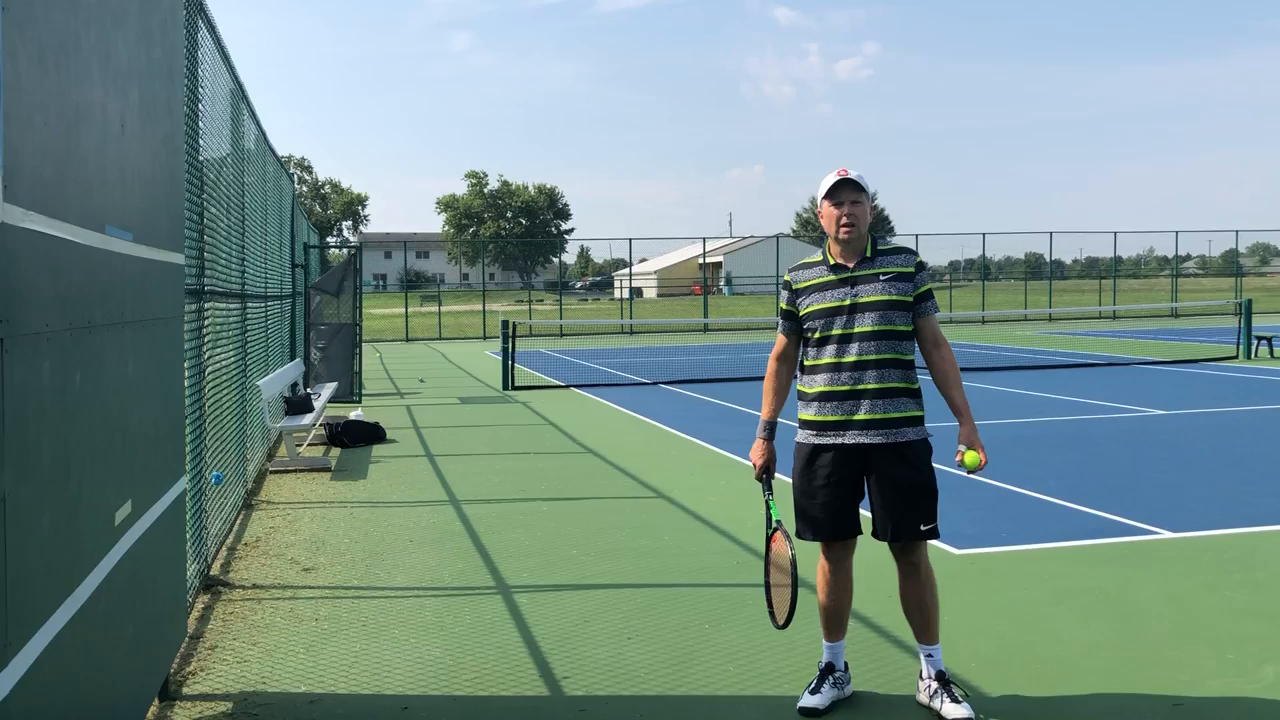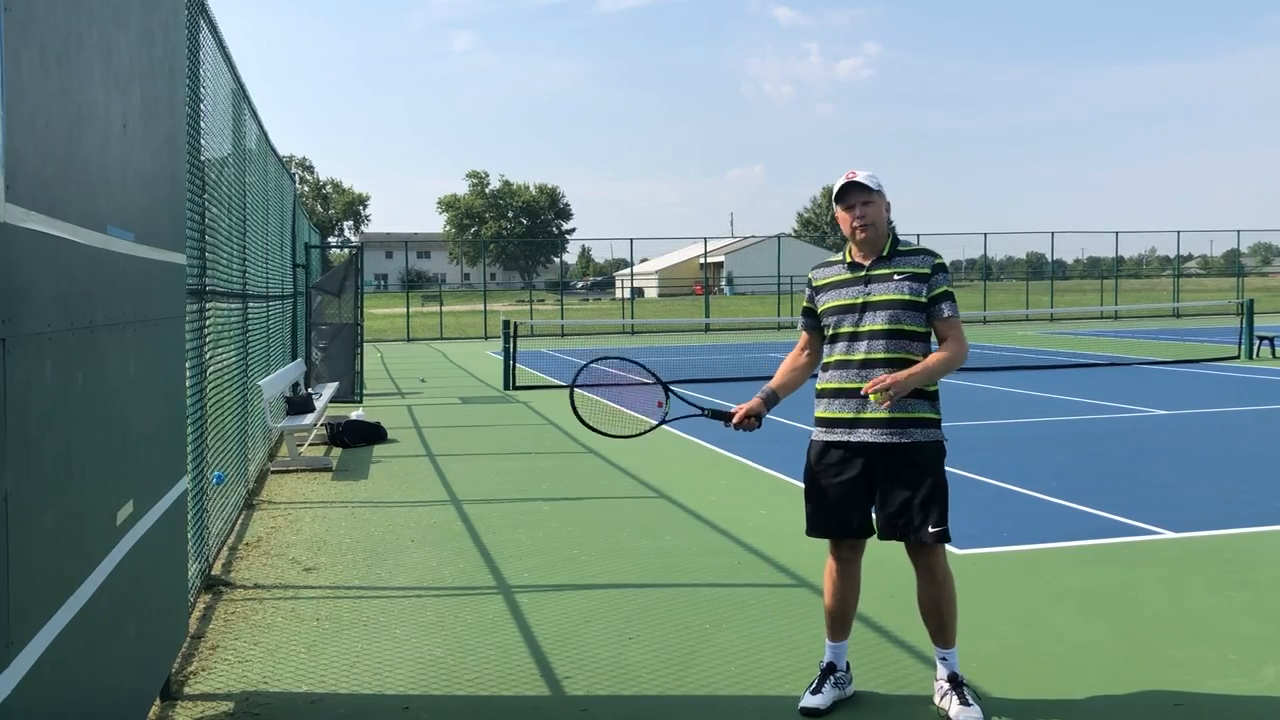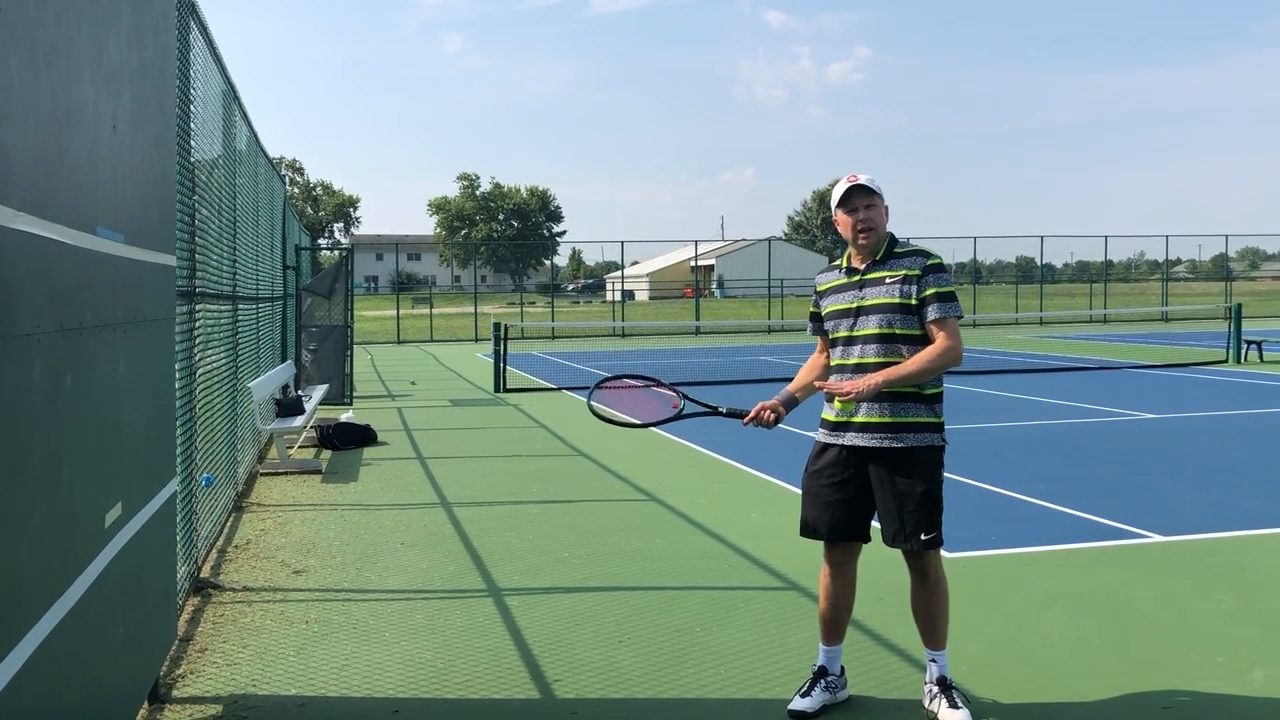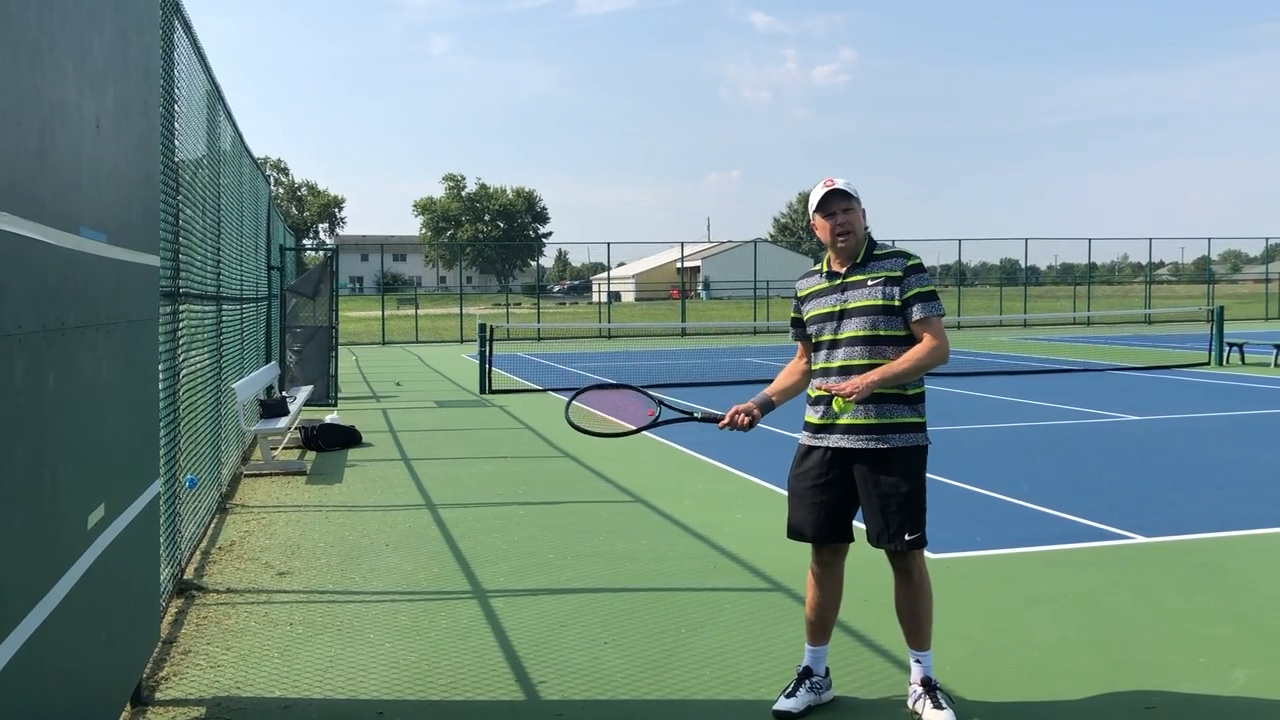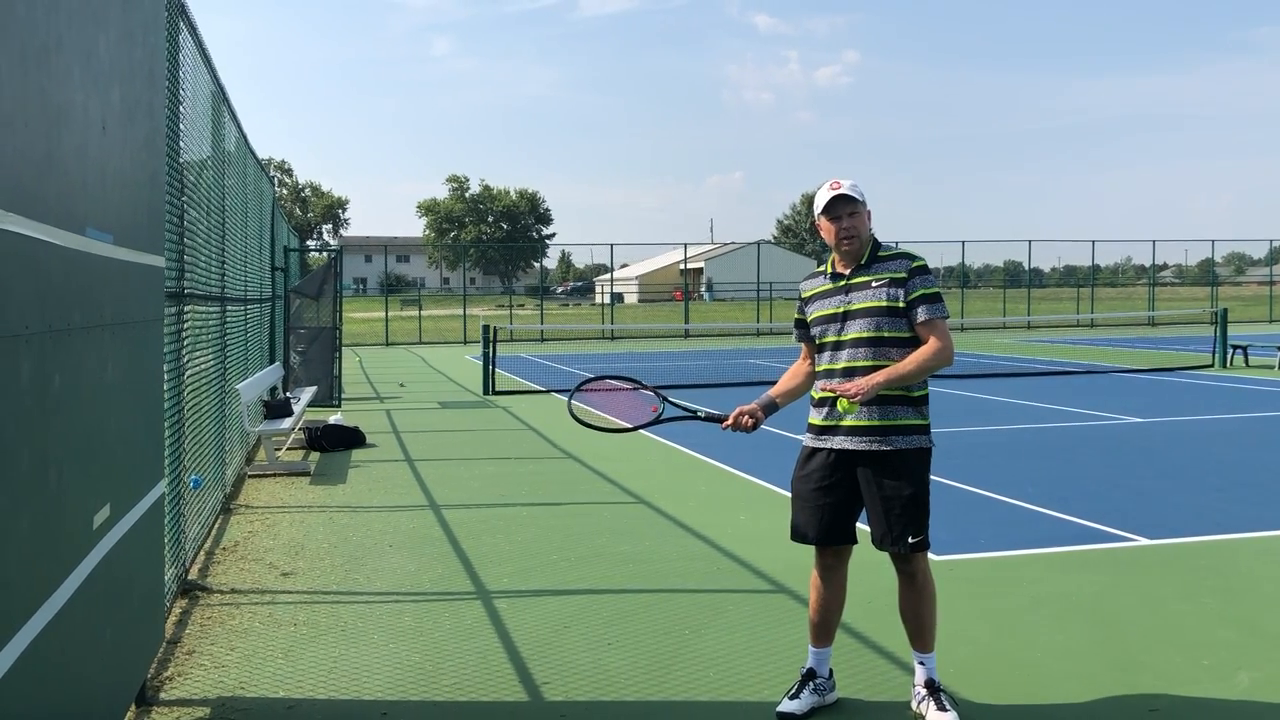
dt=1s
person 1, frame 1
left shoulder: (907, 265)
right shoulder: (799, 278)
left elbow: (935, 347)
right elbow: (782, 360)
left wrist: (965, 421)
right wrist: (764, 434)
left hip: (899, 437)
right hip: (823, 441)
left knee: (911, 552)
right knee: (834, 551)
left ankle: (932, 674)
right ankle: (833, 669)
person 1, frame 2
left shoulder: (926, 266)
right shoulder: (821, 277)
left elbow: (956, 348)
right elbow: (806, 353)
left wrist: (907, 378)
right wrist: (764, 399)
left hip: (911, 437)
right hip: (837, 438)
left knee: (927, 553)
right knee: (843, 550)
right ankle: (835, 669)
person 1, frame 3
left shoulder: (924, 266)
right shoulder: (826, 281)
left elbow: (950, 349)
left wrist: (875, 381)
right wrist: (784, 399)
left hip: (910, 440)
right hip: (839, 440)
left knee: (923, 556)
right knee: (838, 552)
right ankle: (829, 672)
person 1, frame 4
left shoulder: (903, 267)
right shoulder: (807, 285)
left elbow: (936, 348)
left wrist: (868, 382)
right wrist: (760, 403)
left hip: (893, 441)
right hip: (822, 442)
left knee: (906, 556)
right knee: (825, 552)
right ankle: (814, 673)
person 1, frame 5
left shoulder: (907, 269)
right shoulder: (811, 286)
left elbow: (941, 349)
left wrist: (873, 382)
right wrist: (763, 405)
left hip: (896, 443)
right hip: (825, 444)
left knee: (909, 558)
right knee: (828, 555)
right ankle: (817, 674)
